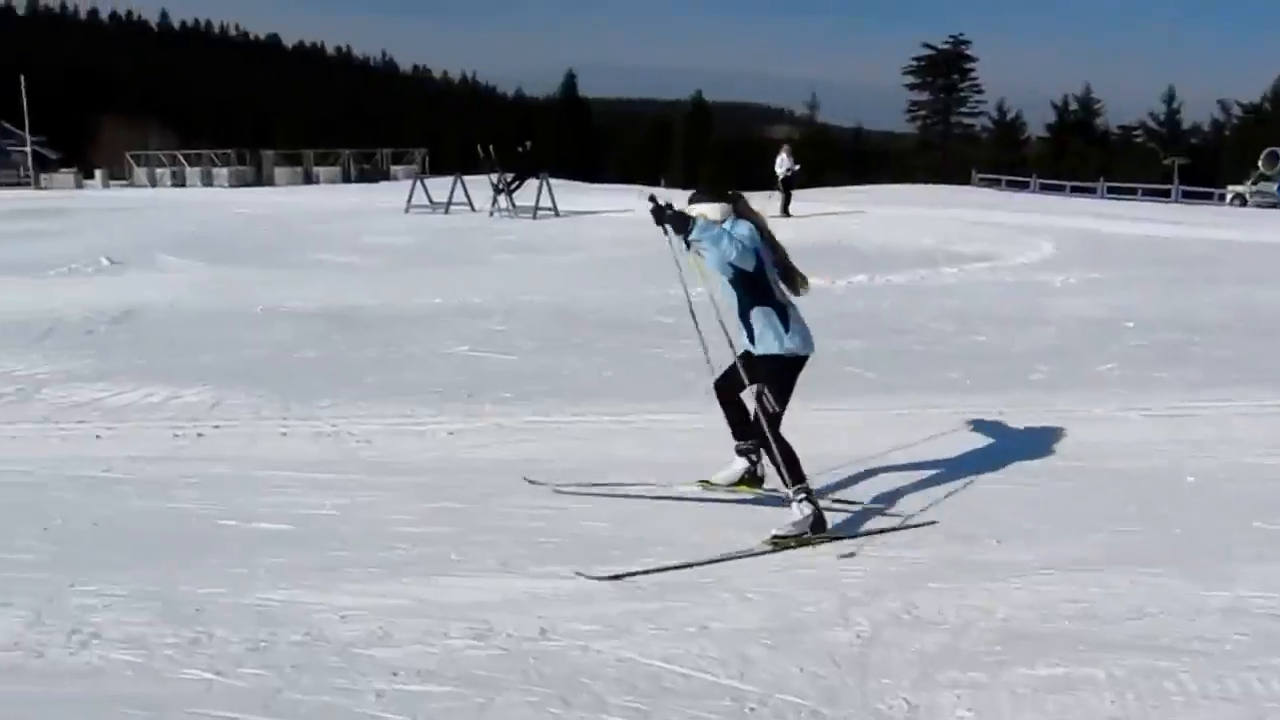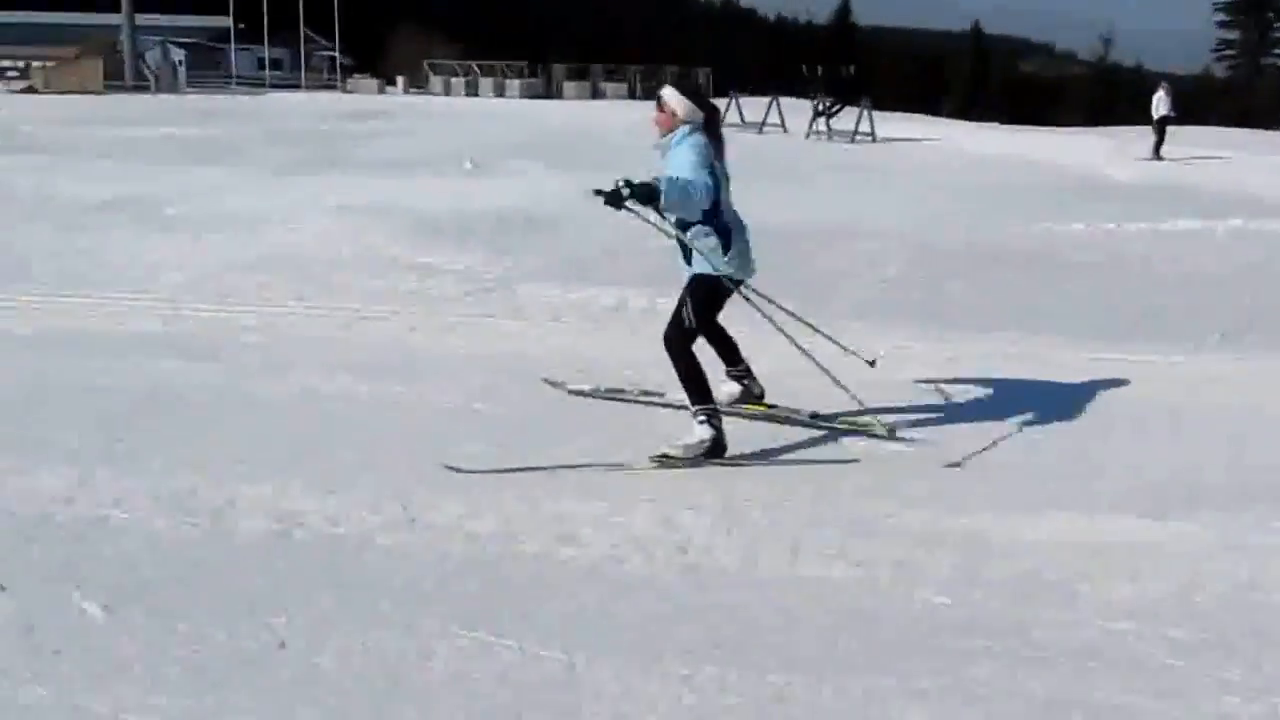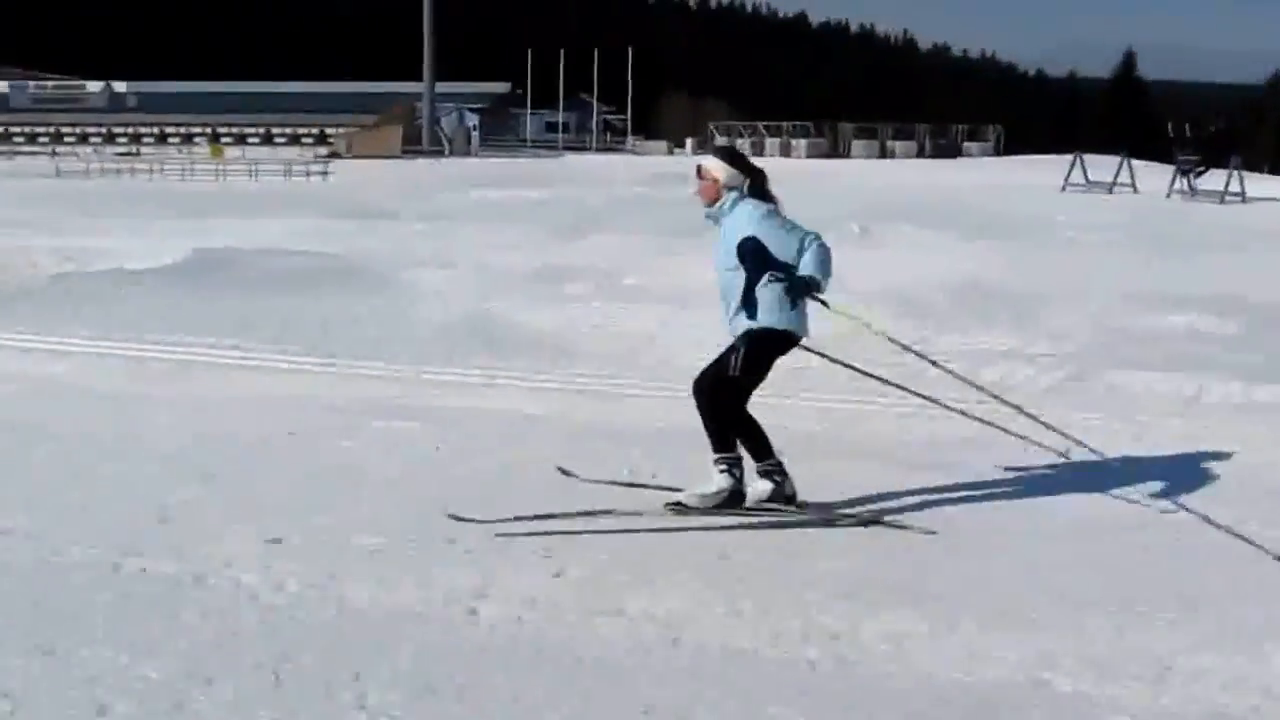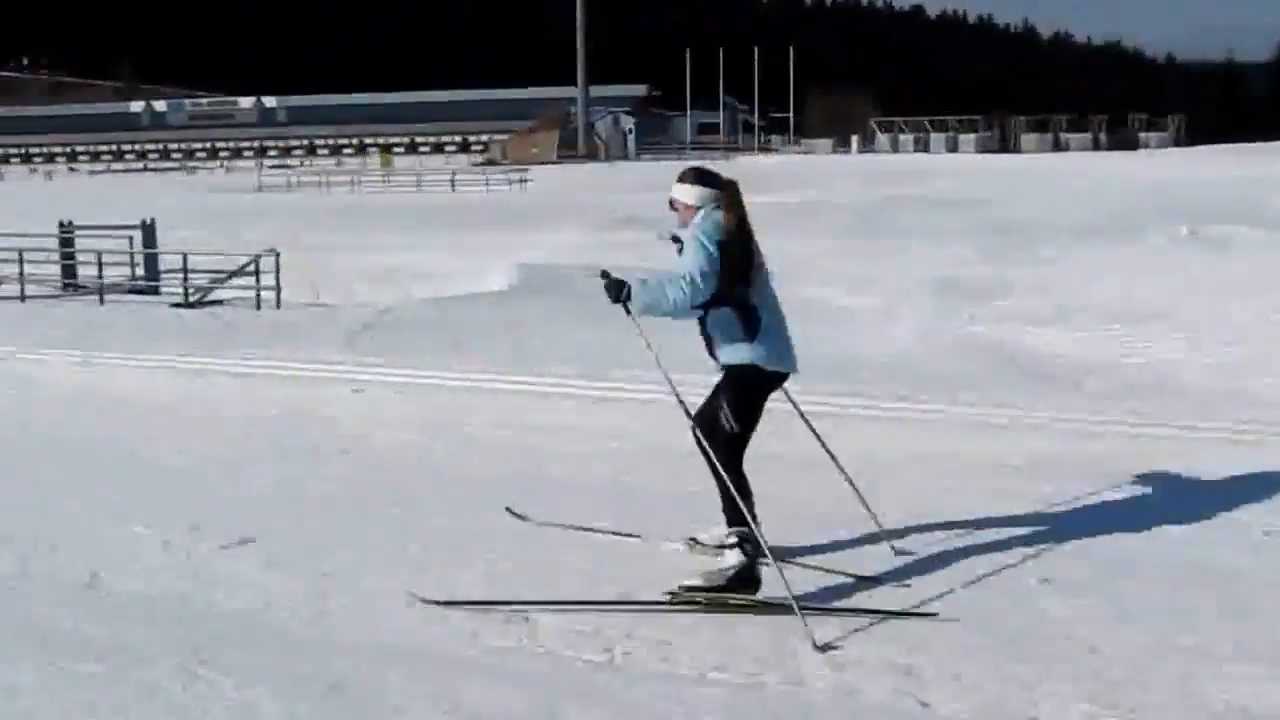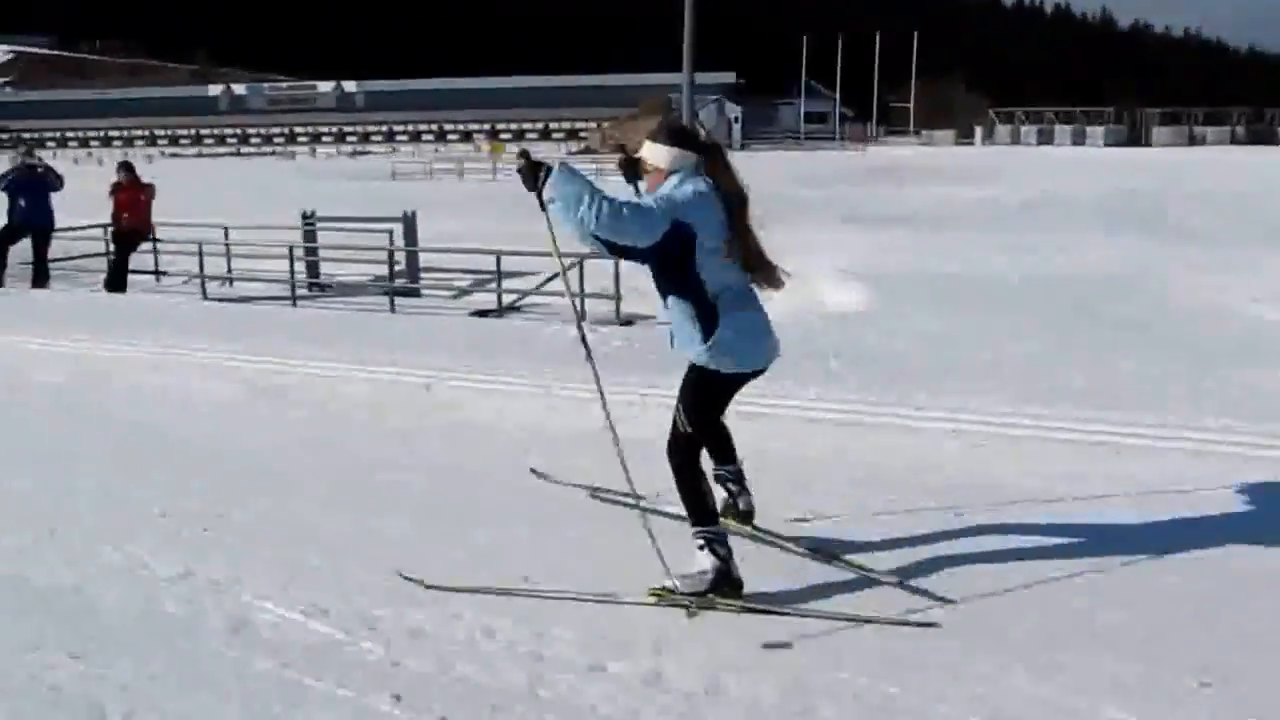
dt=1s
person 1, frame 1
left shoulder: (738, 232)
right shoulder: (734, 231)
left elbow: (732, 254)
right elbow: (706, 241)
left wrist: (694, 227)
right wrist: (671, 218)
left hip: (783, 347)
right hip: (765, 343)
left knee: (763, 429)
right knee: (725, 389)
left ankle: (808, 510)
right ankle: (748, 464)
person 1, frame 2
left shoulder: (693, 150)
right shoulder: (693, 145)
left elbow: (695, 193)
right elbow: (681, 187)
left wrist: (654, 192)
right wrist: (628, 192)
left hip: (714, 263)
right hip: (723, 258)
left knee: (677, 339)
right knee: (703, 321)
left ankle: (709, 430)
right ankle: (743, 383)
person 1, frame 3
left shoulder: (755, 215)
right shoulder: (733, 217)
left elbow: (814, 247)
left wrist: (809, 278)
left hip: (771, 325)
right hip: (761, 324)
left knee: (706, 387)
right knee: (731, 403)
left ankle: (728, 479)
right ankle: (776, 482)
person 1, frame 4
left shoulder: (708, 232)
right shoulder: (727, 232)
left elbow: (692, 289)
left wrist: (633, 292)
right wrist: (690, 251)
left hip: (752, 358)
right hip: (764, 356)
left knee: (722, 449)
right knee: (705, 429)
left ankle: (742, 560)
right ankle: (739, 526)
person 1, frame 5
left shoulder: (677, 205)
right shoulder: (709, 195)
left elbow: (613, 221)
left wrist: (547, 179)
right wrist: (640, 181)
left hip: (721, 350)
right hip: (754, 344)
left knee: (683, 448)
right knee: (700, 416)
left ankle: (716, 566)
right ankle: (735, 494)
